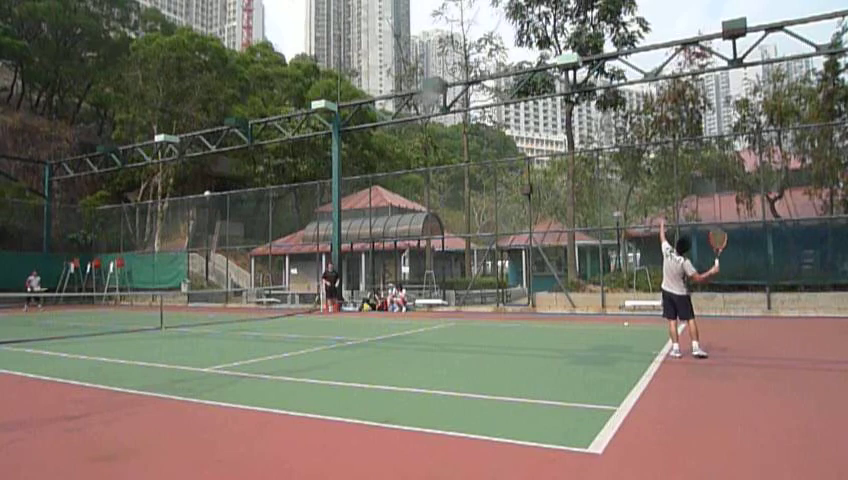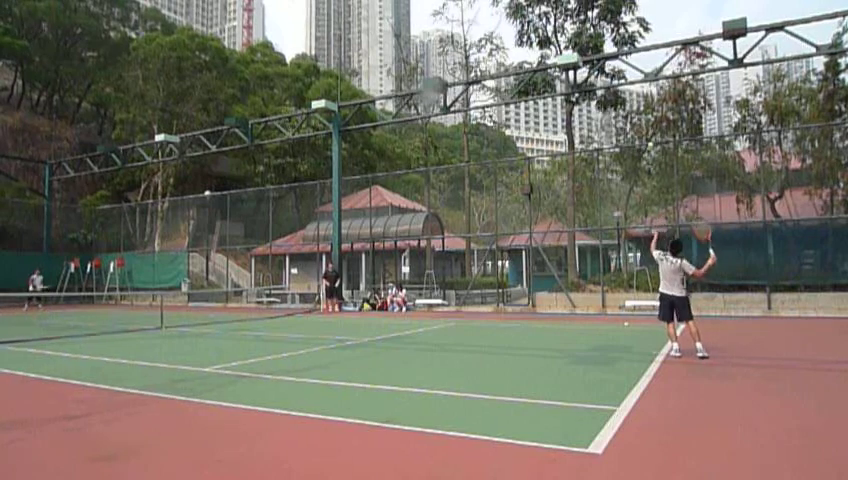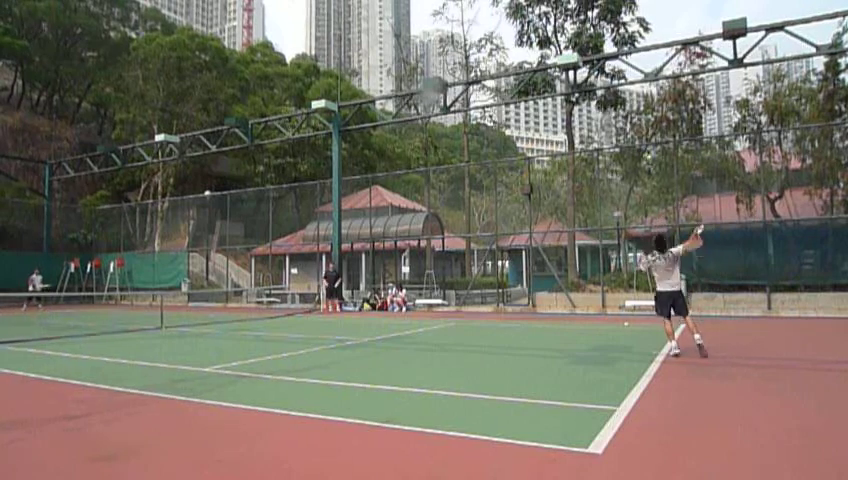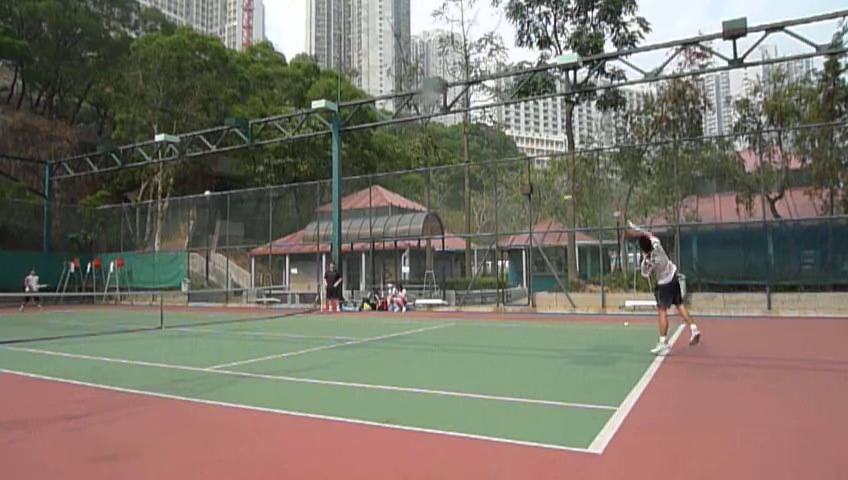
dt=0.2s
person 1, frame 1
left shoulder: (667, 251)
right shoulder: (685, 262)
left elbow: (662, 238)
right elbow: (698, 278)
left wrist: (662, 225)
right wrist: (712, 271)
left hip: (667, 292)
right hip: (680, 294)
left knee: (672, 321)
right knee: (690, 320)
left ankle: (675, 348)
right ankle: (696, 347)
person 1, frame 2
left shoulder: (661, 257)
right shoulder: (682, 262)
left elbow: (652, 249)
right elbow: (699, 273)
left wrist: (655, 236)
right wrist: (710, 262)
left hip: (665, 295)
right hip: (680, 296)
left knee: (669, 323)
right knee: (690, 322)
left ankle: (675, 348)
right ankle: (700, 348)
person 1, frame 3
left shoulder: (650, 259)
right shoulder: (672, 253)
left elbow: (642, 267)
right elbow: (688, 244)
left wrist: (643, 259)
right wrist: (696, 233)
left hip: (662, 292)
right hip: (677, 290)
left knee: (666, 320)
right knee: (686, 317)
left ankle: (674, 346)
right ankle: (698, 340)
person 1, frame 4
left shoulder: (646, 263)
right shoulder: (656, 245)
left elbow: (645, 275)
right elbow: (649, 235)
right wrist: (639, 230)
left hip: (663, 284)
right hip: (673, 277)
left knee: (662, 312)
right knee: (680, 305)
left ankle: (663, 343)
right ankle: (694, 329)
